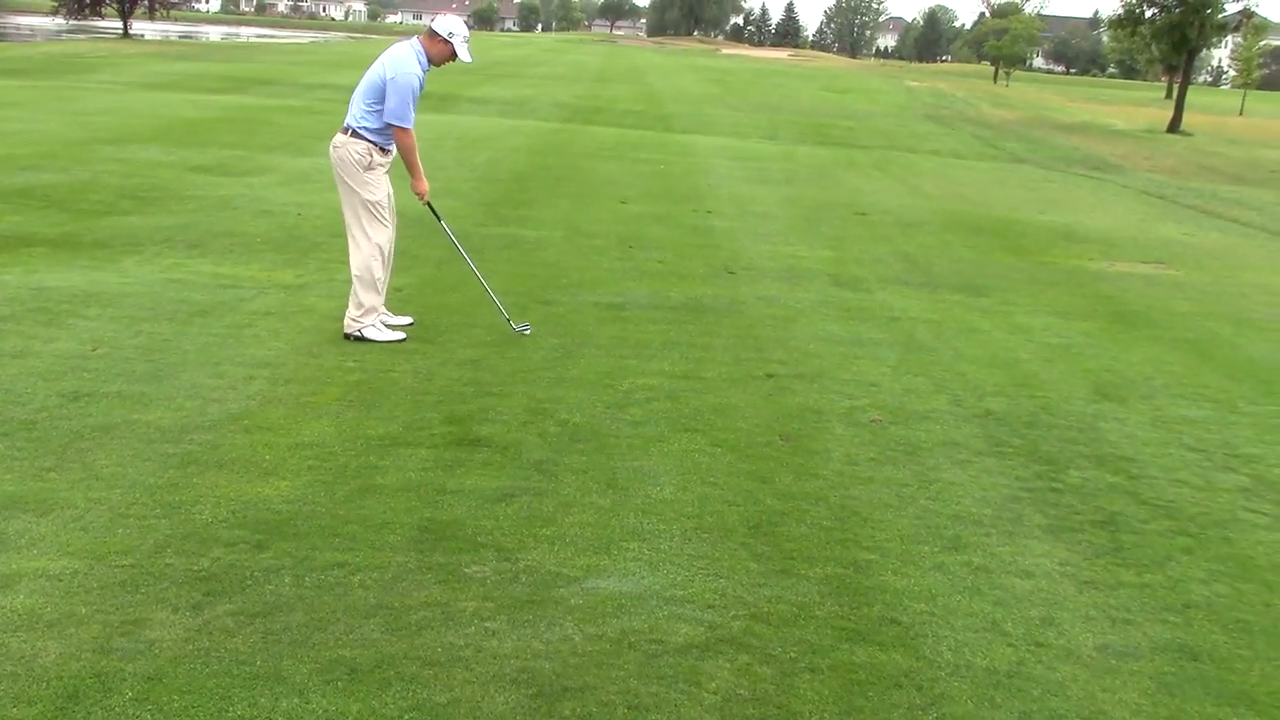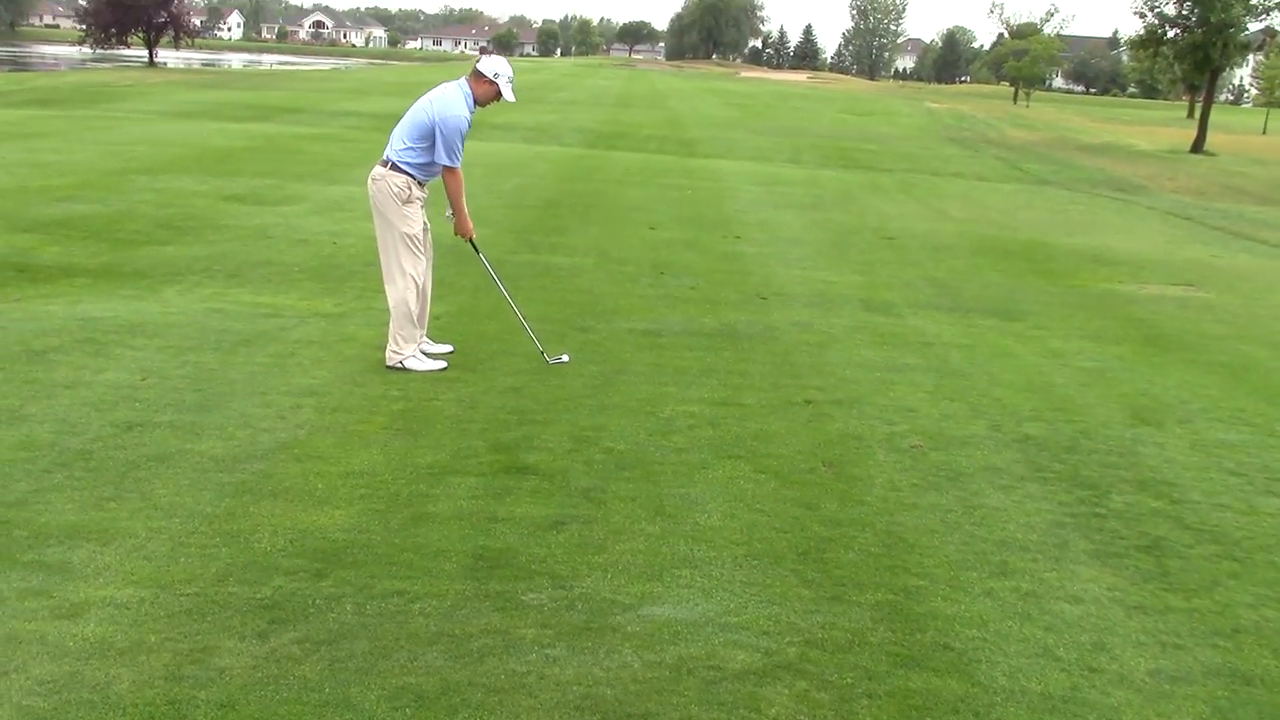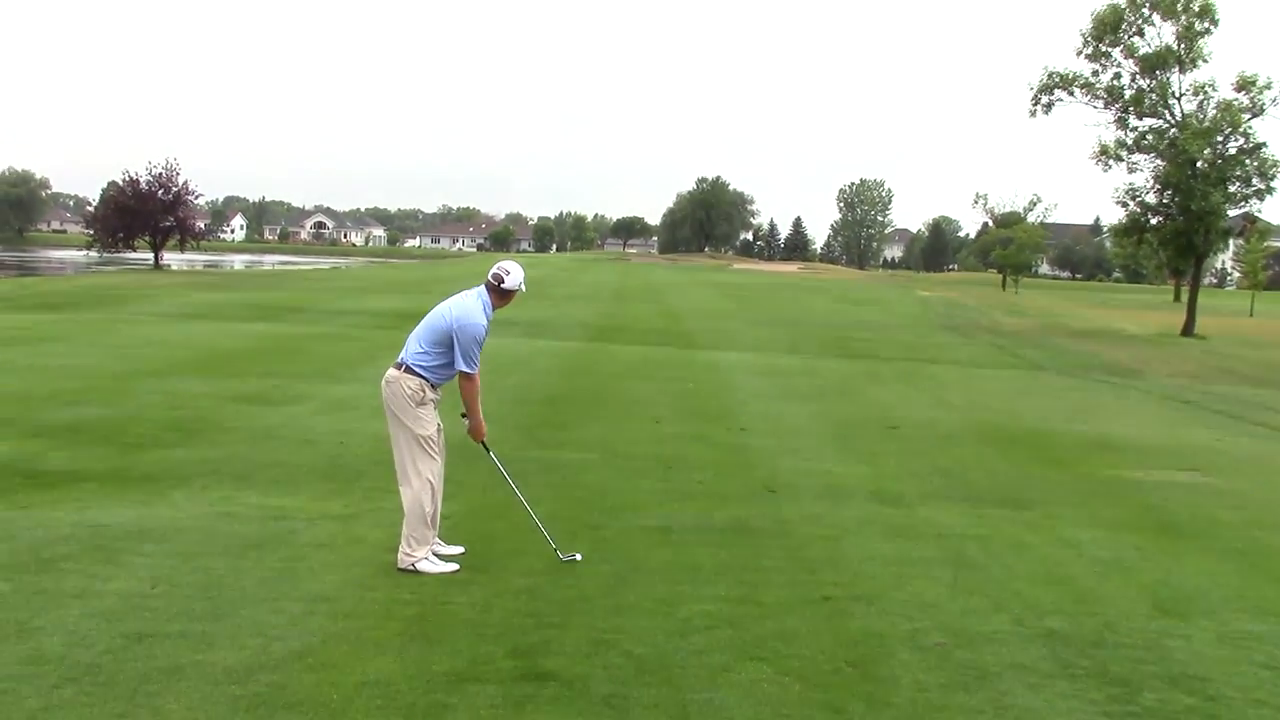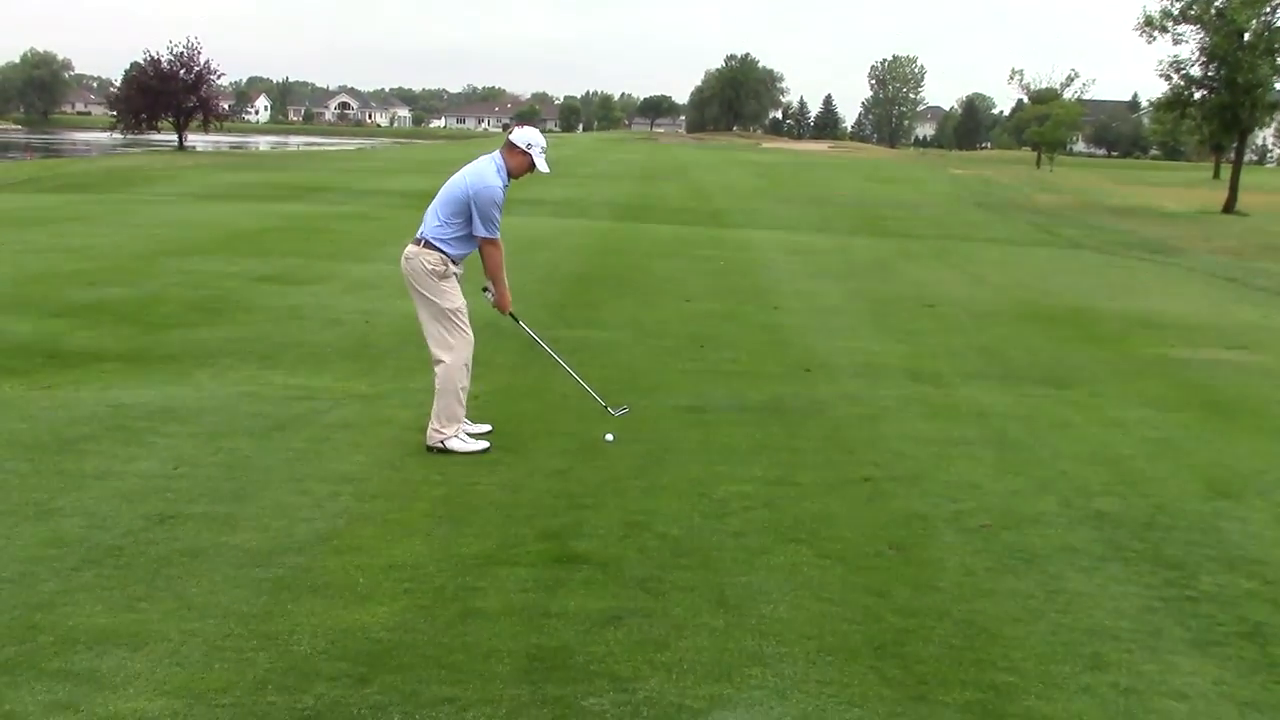
dt=0.7s
person 1, frame 1
left shoulder: (405, 51)
right shoulder: (408, 71)
right elbow: (401, 131)
right wrist: (417, 177)
left hip: (367, 150)
right hip: (359, 153)
left knee: (379, 233)
right knee: (373, 236)
left ankle: (371, 309)
right ankle: (361, 320)
person 1, frame 2
left shoulder: (453, 92)
right shoulder: (455, 113)
left elbow: (449, 166)
right elbow: (450, 171)
left wrist: (459, 206)
right wrist: (461, 218)
left hip: (404, 183)
right hip: (396, 186)
left knee: (419, 264)
right knee: (407, 269)
left ankle: (414, 339)
right ankle: (401, 352)
person 1, frame 3
left shoulder: (472, 300)
right shoulder: (473, 321)
left elbow: (471, 369)
right elbow: (467, 377)
left wrist: (476, 414)
right wrist: (476, 422)
left hip: (416, 385)
right hip: (410, 387)
left knee: (431, 466)
right knee: (421, 471)
left ankle: (427, 540)
right ankle: (414, 554)
person 1, frame 4
left shoulder: (487, 167)
right shoulder: (489, 184)
left elbow: (485, 239)
right elbow: (490, 243)
left wrist: (492, 281)
right wrist: (502, 291)
left hip: (437, 260)
right hip: (430, 262)
left knee: (455, 342)
right knee: (455, 345)
left ankle: (453, 419)
right ankle: (443, 432)
